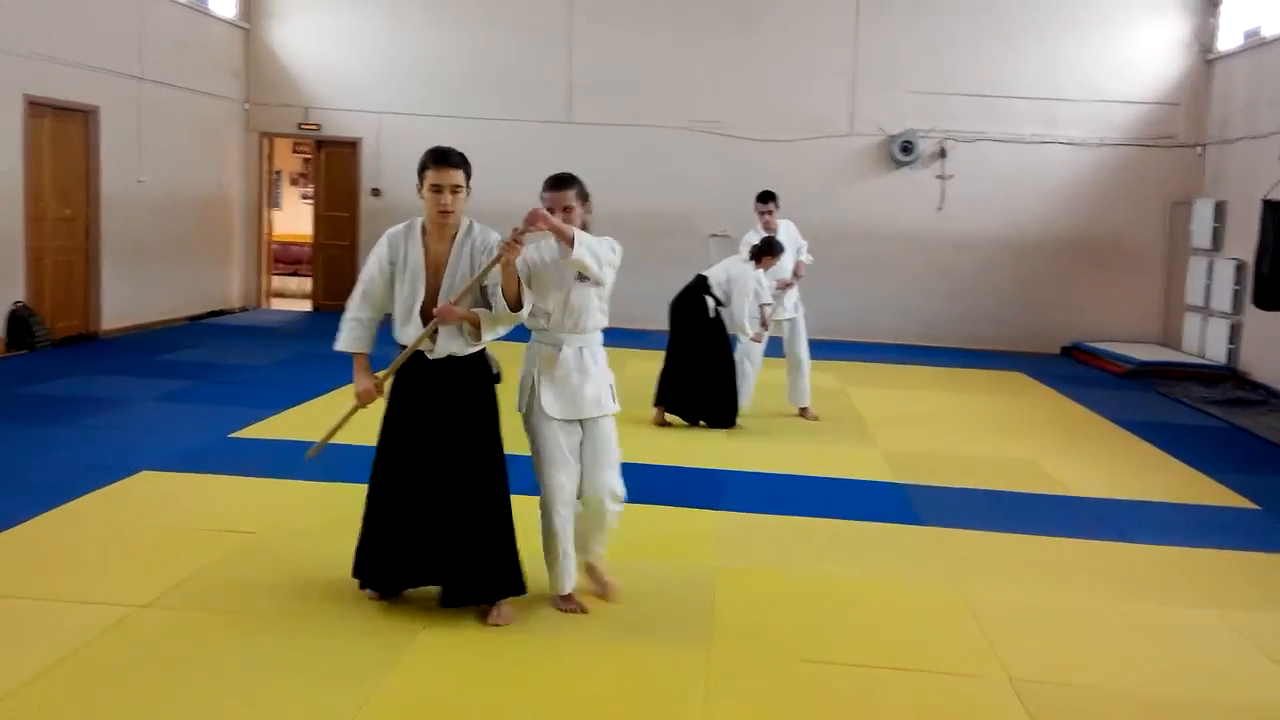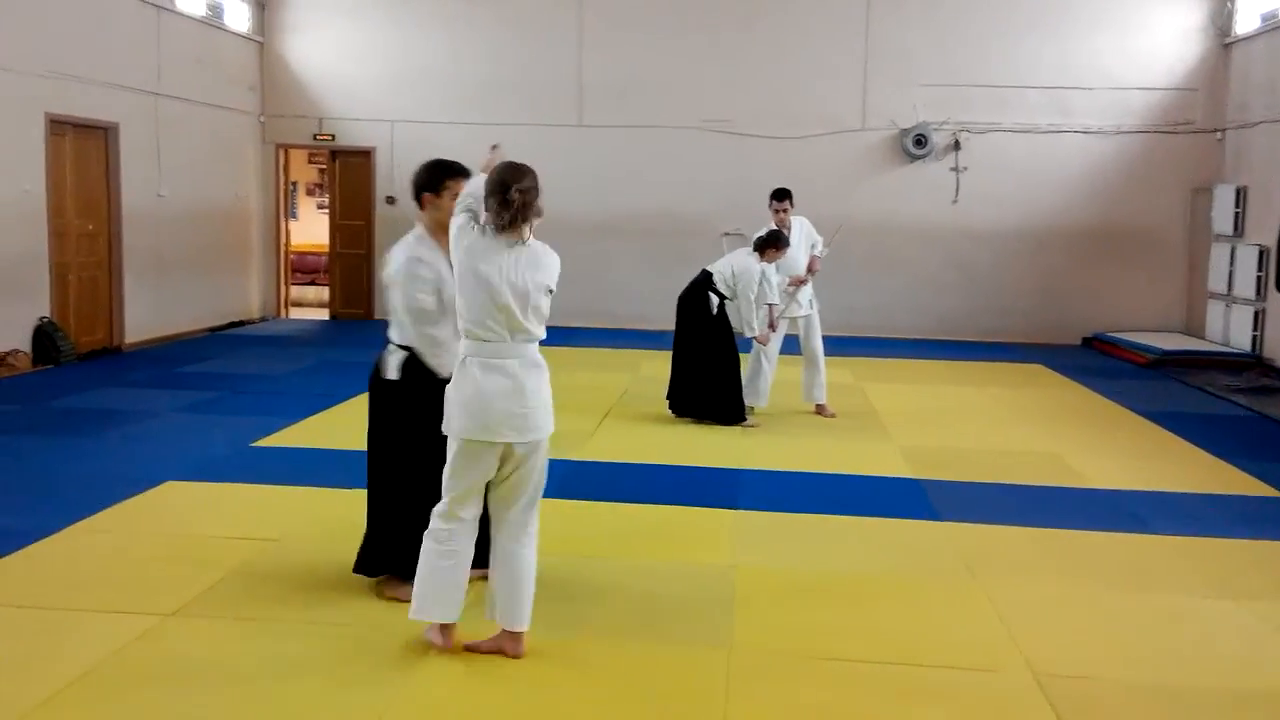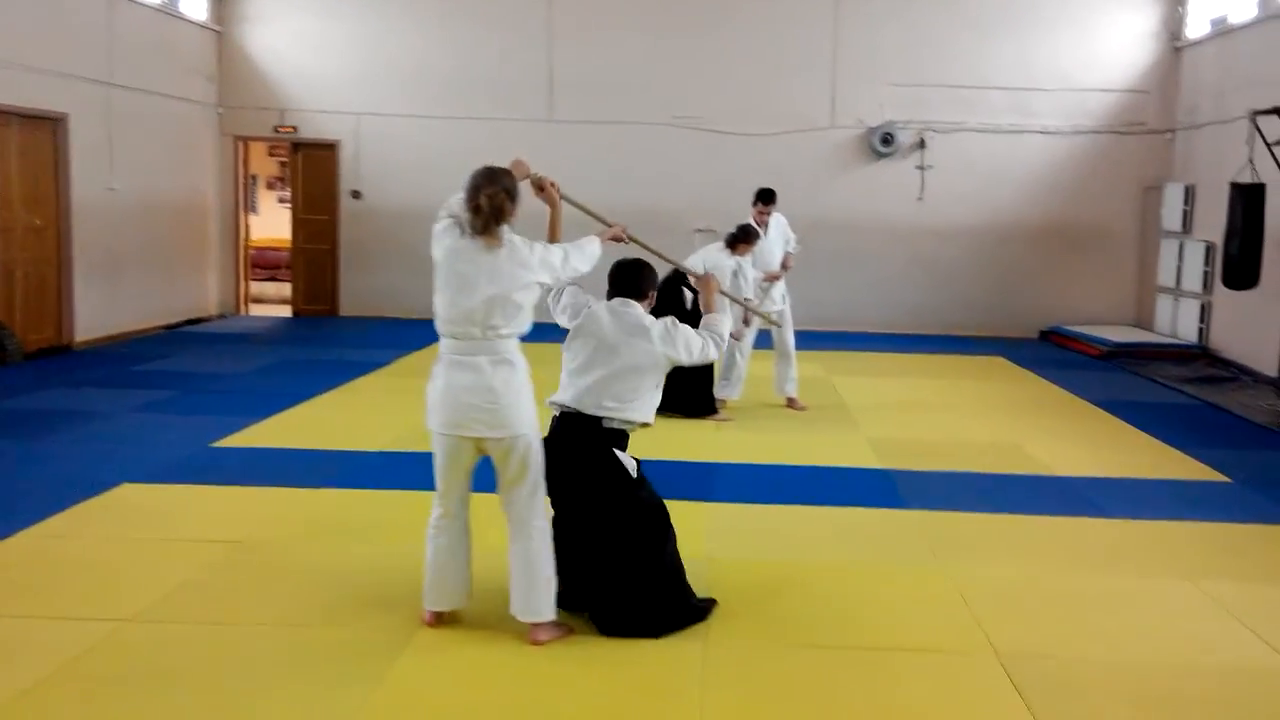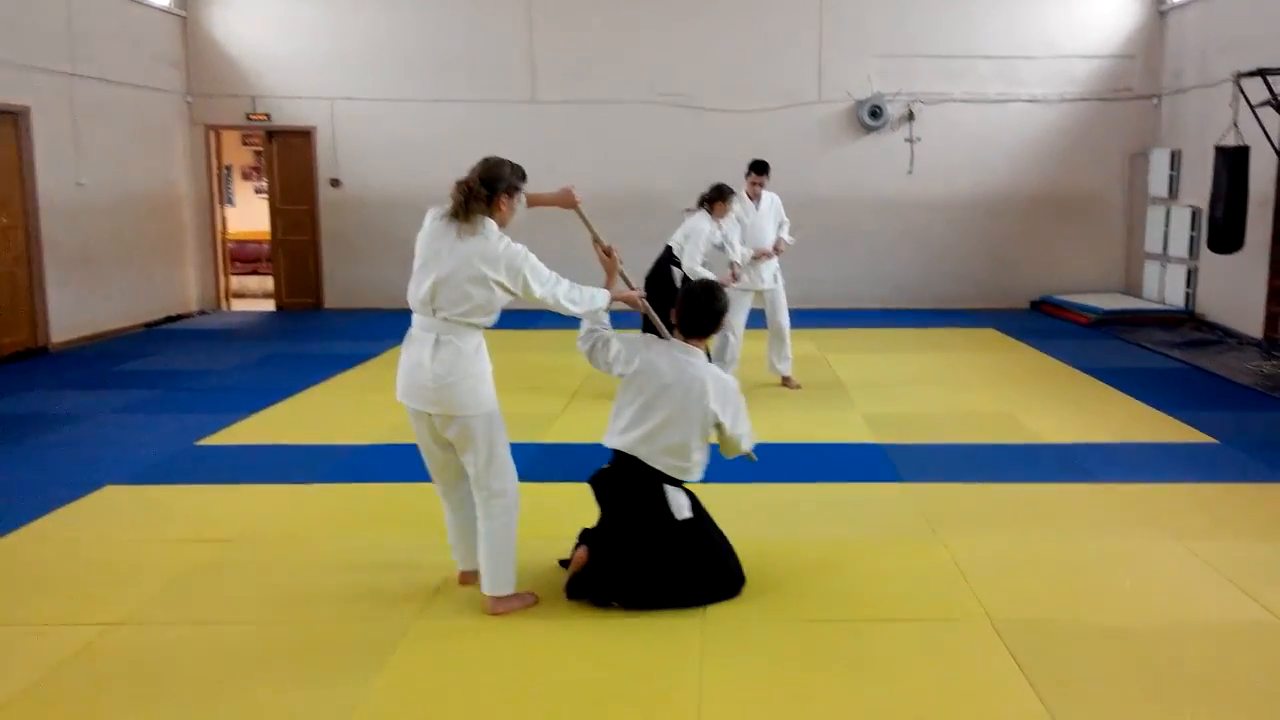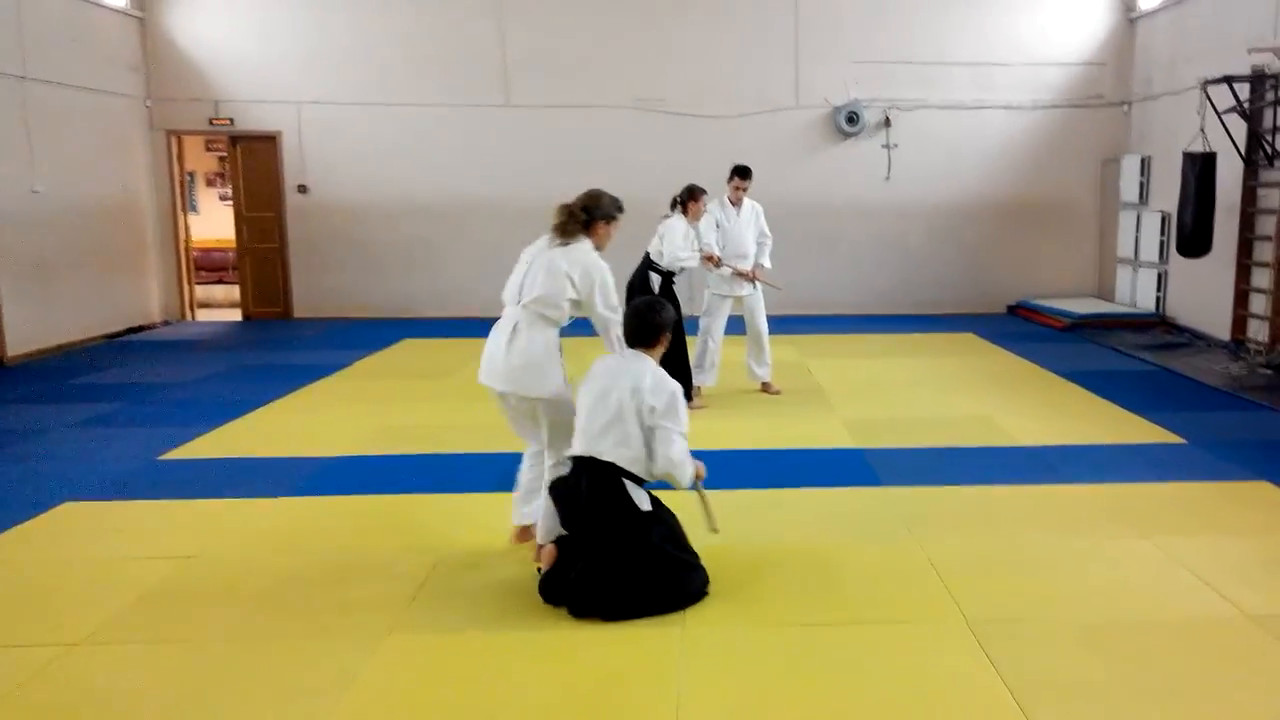
dt=1s
person 1, frame 1
left shoulder: (606, 249)
right shoulder: (534, 253)
left elbow: (590, 256)
left wrist: (560, 230)
left hip: (591, 372)
right hip: (546, 373)
left knee: (603, 489)
right knee: (557, 489)
left ankle: (588, 558)
right ankle: (562, 585)
person 1, frame 2
left shoulder: (468, 242)
right shoulder: (547, 260)
left elbow: (467, 204)
left wrist: (489, 169)
left hip: (479, 388)
right hip: (529, 390)
left knee: (456, 512)
right knee: (517, 519)
left ankle: (442, 623)
right ankle: (511, 631)
person 1, frame 3
left shoulder: (447, 241)
right shoulder: (528, 255)
left elbow: (455, 207)
right elbow: (574, 258)
left wrist: (501, 177)
right wrist: (604, 236)
left hip: (452, 383)
right hip: (503, 385)
left knee: (449, 504)
right knee: (526, 509)
left ankle: (439, 604)
right ankle: (539, 619)
person 1, frame 4
left shoulder: (434, 223)
right shoulder: (503, 253)
left elbow: (481, 207)
right elbow: (561, 294)
left wrist: (547, 199)
right wrist: (616, 294)
left hip: (417, 364)
right hip: (460, 370)
left knee: (452, 479)
right knee: (495, 485)
left ankle: (469, 565)
right ankle: (499, 591)
person 1, frame 5
left shoulder: (542, 247)
right shoulder: (594, 266)
right elbow: (610, 329)
left hip: (499, 351)
right hip: (534, 358)
left knee: (540, 444)
right knee: (561, 453)
left ankle: (527, 522)
right ankle: (551, 539)
person 2, frame 1
left shoulder: (485, 242)
right shoulder: (396, 241)
left elbow: (511, 313)
right elbow: (363, 307)
left wrist: (508, 268)
right wrist: (362, 371)
left hip: (467, 378)
right hip: (414, 375)
left knee: (479, 483)
right knee: (398, 479)
left ankle: (497, 591)
right ankle: (388, 574)
person 2, frame 2
left shoulder: (453, 245)
right shoulder: (409, 259)
right elbow: (430, 333)
left hip: (440, 374)
right hip: (409, 376)
left knee: (441, 469)
right knee: (404, 474)
right ankle: (389, 569)
person 2, frame 3
left shoulder: (587, 311)
right shoulder: (664, 332)
right elbow: (712, 345)
right wrist: (710, 300)
left hip: (562, 442)
right hip: (602, 452)
right knee: (645, 530)
left ankle: (576, 576)
person 2, frame 4
left shoulder: (640, 351)
right shoulder: (721, 385)
left elbow: (591, 339)
right elbow: (738, 446)
left hip: (616, 483)
right hip: (660, 499)
right knee: (724, 578)
left ankle: (594, 551)
right ankle: (620, 582)
person 2, frame 5
left shoulder: (601, 367)
right shoulder: (665, 385)
right elbow: (670, 465)
right wrist: (692, 471)
left hip: (578, 488)
right hip: (616, 496)
left knee: (613, 547)
right knee: (687, 579)
left ankle: (563, 555)
right ankle: (595, 590)
person 3, frame 1
left shoulder: (789, 228)
right shoulder: (750, 240)
left elbow: (801, 246)
left wrist: (801, 262)
right wrist: (774, 285)
left hip: (789, 300)
left knee: (799, 354)
right knee: (748, 353)
left ankle: (803, 405)
right ankle: (736, 404)
person 3, frame 2
left shoulder: (803, 224)
left elbow: (817, 242)
left wrist: (815, 257)
right wrist: (789, 281)
left hip: (804, 297)
left knee: (814, 350)
right knee: (765, 350)
left ankle: (819, 402)
right ankle: (749, 402)
person 3, frame 3
left shoulder: (780, 221)
left elbow: (790, 239)
left wrist: (788, 255)
right wrist: (763, 276)
left hip: (777, 292)
right hip: (752, 294)
left knee: (786, 344)
right knee: (739, 344)
left ankle: (790, 394)
right ankle: (722, 395)
person 3, frame 4
left shoulder: (773, 200)
right shoulder: (734, 205)
left elbow: (783, 223)
right elbow: (730, 244)
left wrist: (782, 239)
right wrist: (752, 253)
left hip: (770, 270)
right hip: (744, 272)
left knee: (780, 323)
right knee: (732, 325)
left ankle: (784, 373)
person 3, frame 5
left shoulder: (755, 209)
right shoulder: (714, 209)
left elbow: (765, 239)
right elbow: (708, 246)
left wrist: (760, 265)
right wrist: (731, 270)
left hip: (750, 278)
right hip: (721, 279)
left knee: (759, 329)
right knee: (710, 330)
left ankle: (764, 378)
right ankle: (697, 382)
person 4, frame 1
left shoulder: (743, 262)
right shoulder: (746, 275)
left elbow: (758, 278)
right elbow: (739, 313)
left wrist: (764, 310)
right wrist: (751, 334)
left hip: (685, 302)
right hip: (699, 308)
left knee: (681, 357)
right knee: (715, 362)
left ankle: (661, 411)
right ankle: (719, 417)
person 4, frame 2
left shoulder: (750, 254)
right shoulder: (751, 269)
left elbow: (767, 274)
right elbow: (746, 305)
left wrist: (771, 309)
right wrist: (755, 333)
left hip: (693, 299)
right hip: (704, 303)
left knee: (693, 353)
right knee: (722, 357)
left ankle: (685, 407)
right ankle: (730, 415)
person 4, frame 3
left shoulder: (723, 249)
right shoulder: (723, 263)
left elbow: (743, 269)
right elbow: (720, 300)
left hip: (672, 294)
right hip: (678, 298)
left ankle: (666, 401)
right ankle: (701, 407)
person 4, frame 4
left shoulder: (710, 221)
right shoulder: (702, 227)
left elbow: (724, 241)
right elbow: (690, 266)
left wrist: (734, 263)
right wrist: (718, 281)
left hip: (674, 278)
right hip: (666, 279)
person 4, frame 5
left shoulder: (687, 226)
right shoulder: (675, 225)
left elbow: (682, 257)
right elbow: (671, 257)
left wrist: (708, 258)
right wrist: (701, 256)
left hip: (660, 285)
right hip: (648, 285)
left knee: (672, 338)
